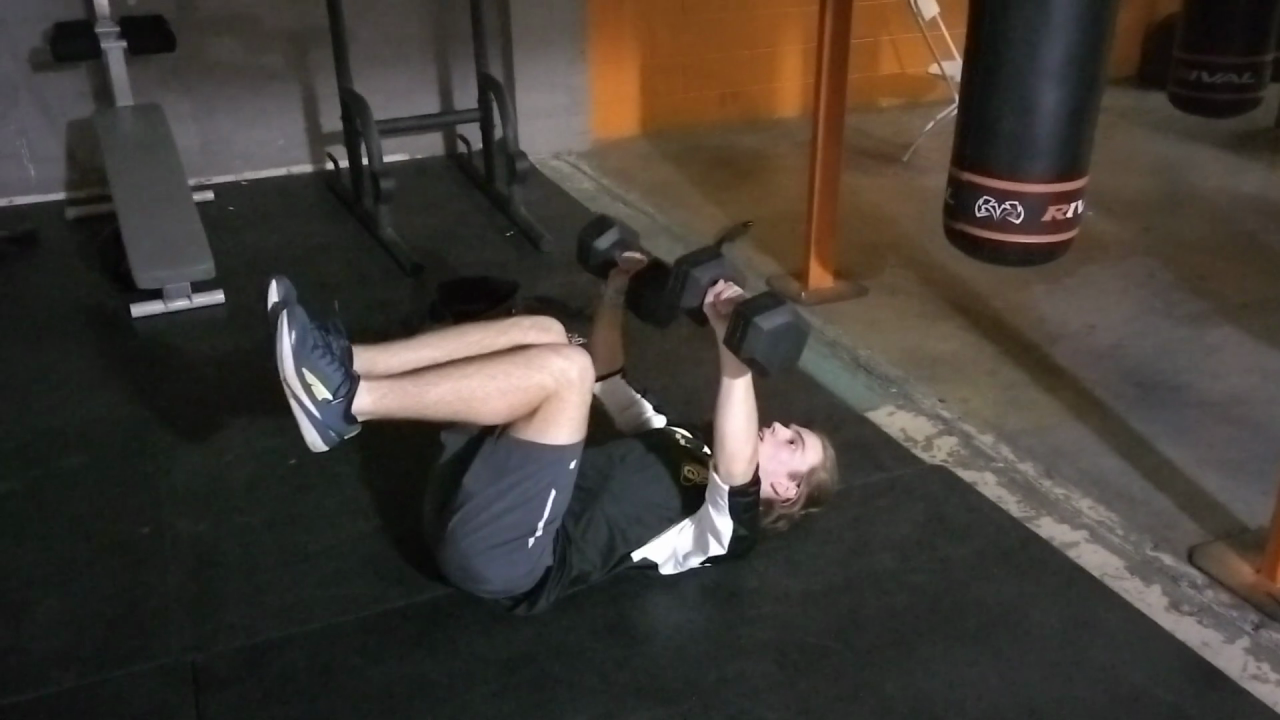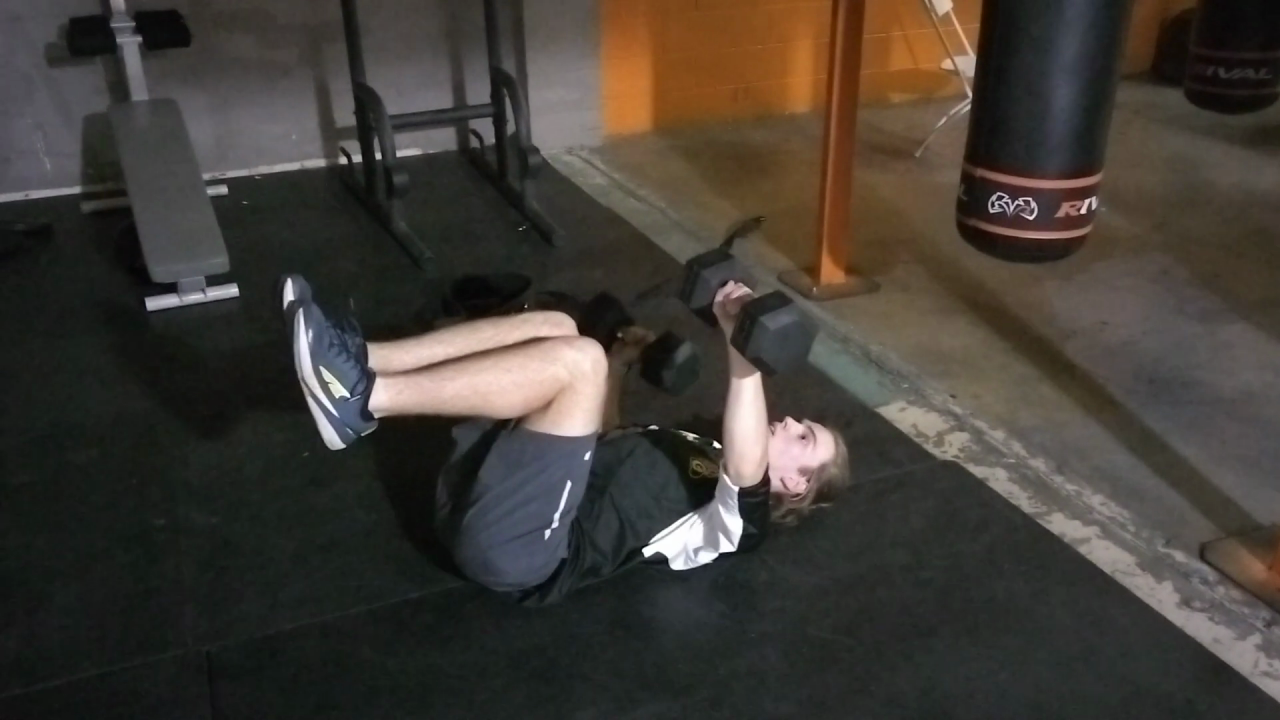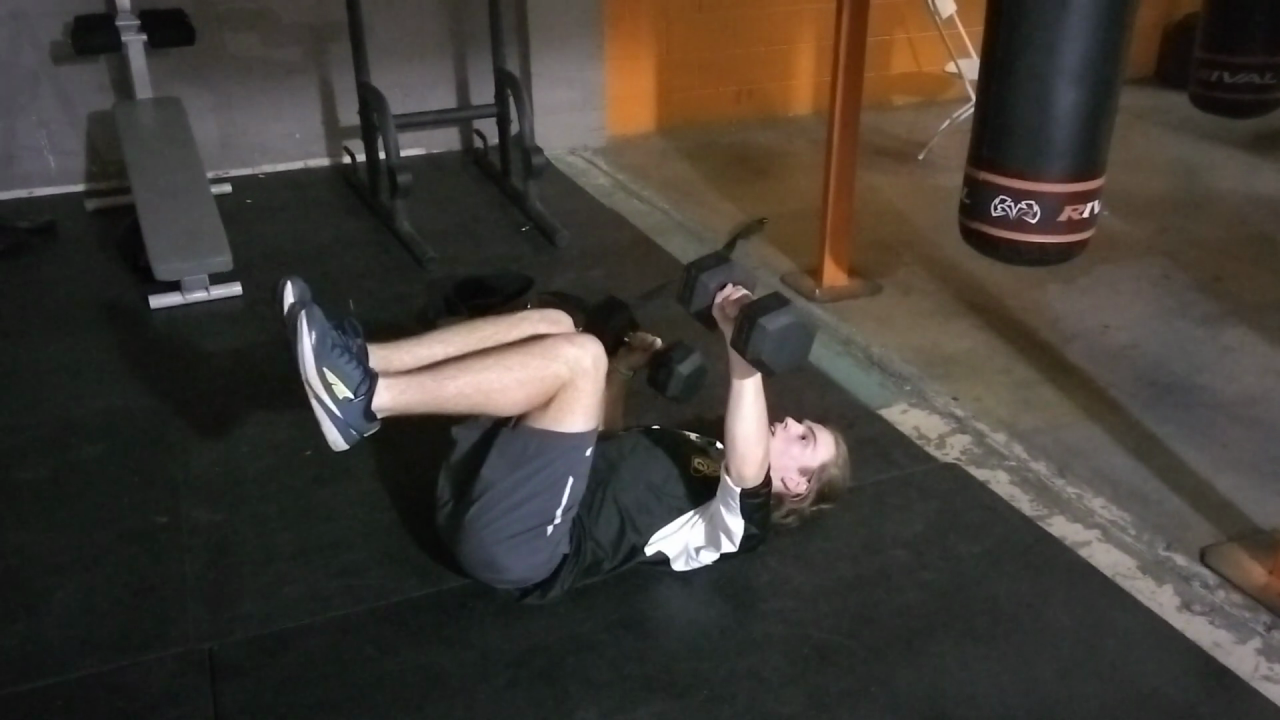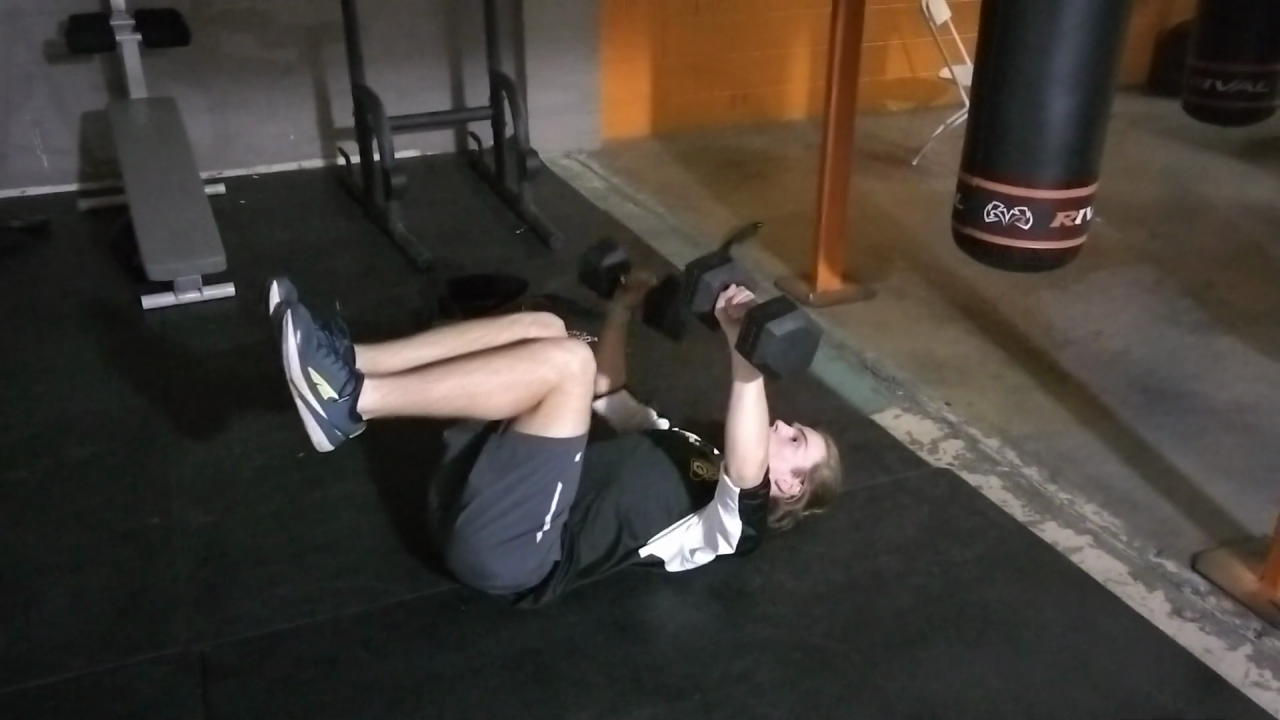
dt=0.4s
person 1, frame 1
left shoulder: (728, 524)
right shoulder: (676, 442)
left elbow: (737, 468)
right elbow: (606, 381)
left wrist: (733, 350)
right wrist: (615, 293)
left hip: (500, 549)
right hip: (467, 497)
left knee: (562, 367)
right knee: (542, 332)
left ankle: (346, 406)
right ankle: (344, 363)
person 1, frame 2
left shoulder: (738, 519)
right shoulder: (696, 449)
left elbow: (745, 467)
right elbow: (598, 433)
left wrist: (743, 352)
right wrist: (620, 363)
left hip: (514, 544)
right hip: (478, 494)
left knee: (577, 359)
right knee: (553, 326)
left ankle: (362, 402)
right ankle: (358, 360)
person 1, frame 3
left shoulder: (739, 519)
right shoulder: (695, 448)
left elbow: (746, 469)
right elbow: (600, 438)
left wrist: (741, 352)
right wrist: (624, 368)
left hip: (515, 537)
right hip: (481, 492)
left knee: (579, 354)
right knee: (550, 323)
left ankle: (365, 404)
right ankle: (361, 362)
person 1, frame 4
left shoulder: (734, 520)
right shoulder: (685, 443)
left elbow: (745, 470)
right elbow: (607, 395)
left wrist: (744, 353)
right wrist: (621, 312)
left hip: (509, 544)
right hip: (476, 490)
left knee: (568, 360)
right knee: (545, 326)
left ankle: (351, 401)
right ankle: (346, 360)
